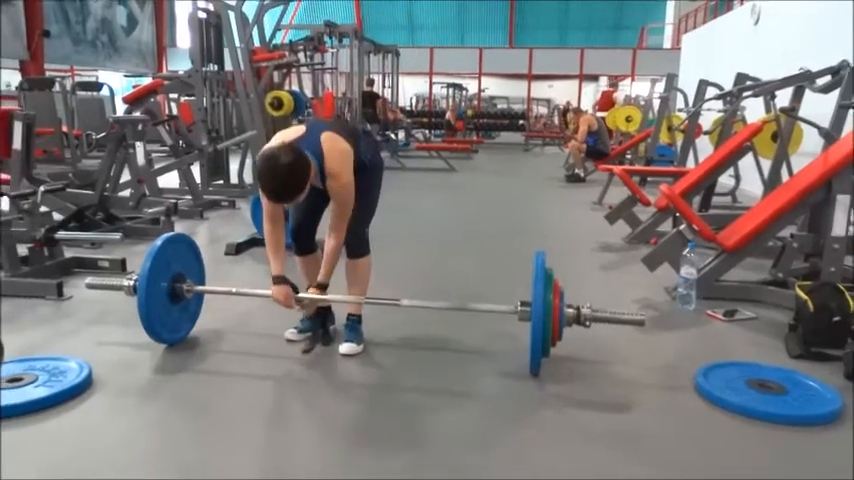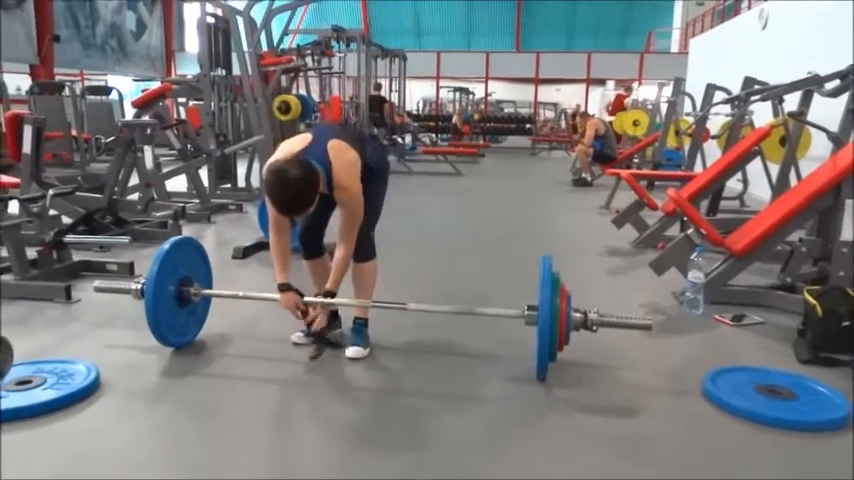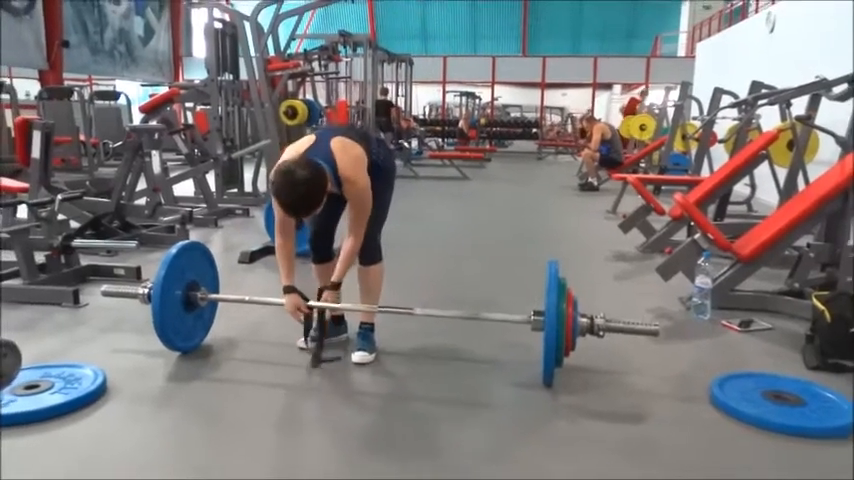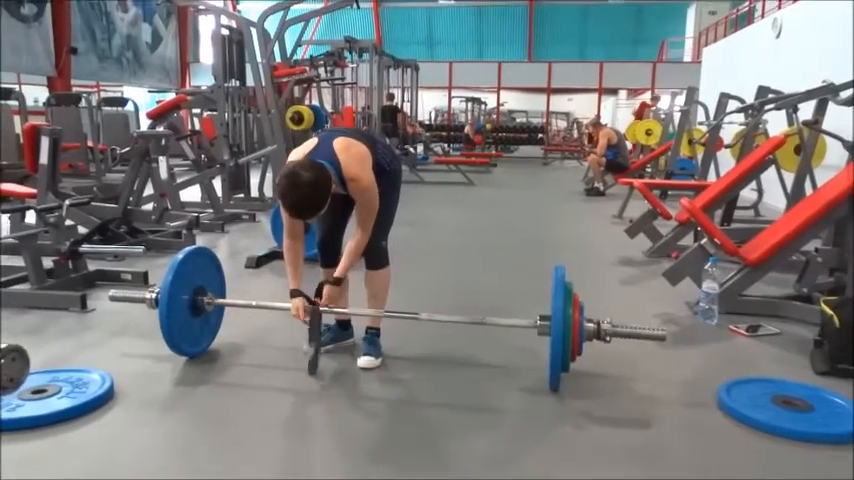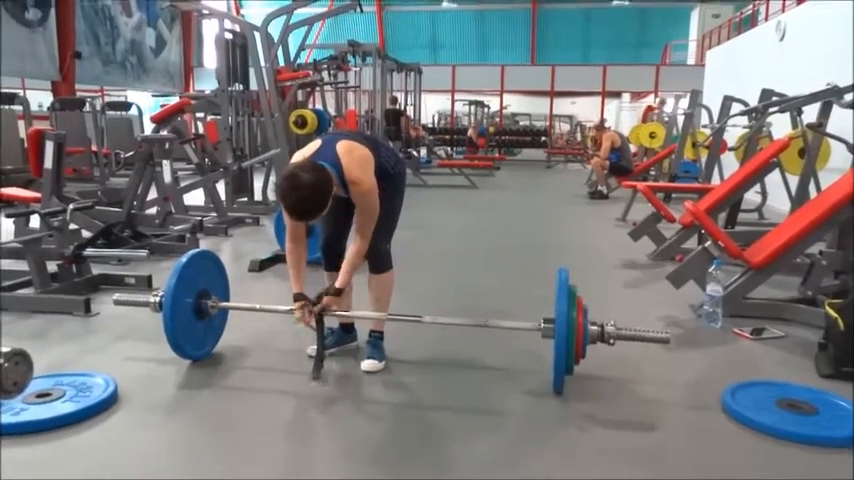
dt=0.2s
person 1, frame 1
left shoulder: (338, 174)
right shoulder: (270, 162)
left elbow: (336, 234)
right elbow: (272, 225)
left wrist: (321, 285)
right wrist: (278, 279)
left hip: (362, 164)
right hip: (313, 161)
left knee: (354, 236)
right knee: (300, 233)
left ankle: (354, 320)
right ankle: (321, 311)
person 1, frame 2
left shoulder: (345, 183)
right shoulder: (274, 172)
left elbow: (346, 243)
right elbow: (278, 233)
left wrist: (328, 295)
right wrist: (284, 286)
left hip: (369, 165)
right hip: (320, 161)
left knee: (362, 239)
right knee: (308, 237)
left ankle: (361, 324)
right ankle: (330, 317)
person 1, frame 3
left shoulder: (353, 178)
right shoulder: (282, 175)
left elbow: (355, 236)
right elbow: (283, 236)
left wrist: (333, 286)
right wrist: (288, 289)
left hip: (375, 166)
right hip: (327, 162)
left knee: (368, 241)
right knee: (318, 240)
left ankle: (367, 328)
right ankle: (336, 321)
person 1, frame 4
left shoulder: (359, 177)
right shoulder: (290, 178)
left elbow: (363, 232)
right elbow: (292, 239)
left wrist: (336, 281)
right wrist: (295, 292)
left hip: (381, 170)
right hip: (335, 170)
left knee: (373, 246)
right knee: (326, 244)
left ankle: (373, 333)
right ankle: (342, 325)
person 1, frame 5
left shoulder: (360, 181)
right shoulder: (294, 181)
left elbow: (362, 239)
right elbow: (295, 242)
left wrist: (337, 290)
right wrist: (298, 295)
left hip: (384, 174)
right hip: (338, 174)
left knee: (376, 249)
right knee: (330, 248)
left ankle: (376, 337)
right ankle: (345, 329)
